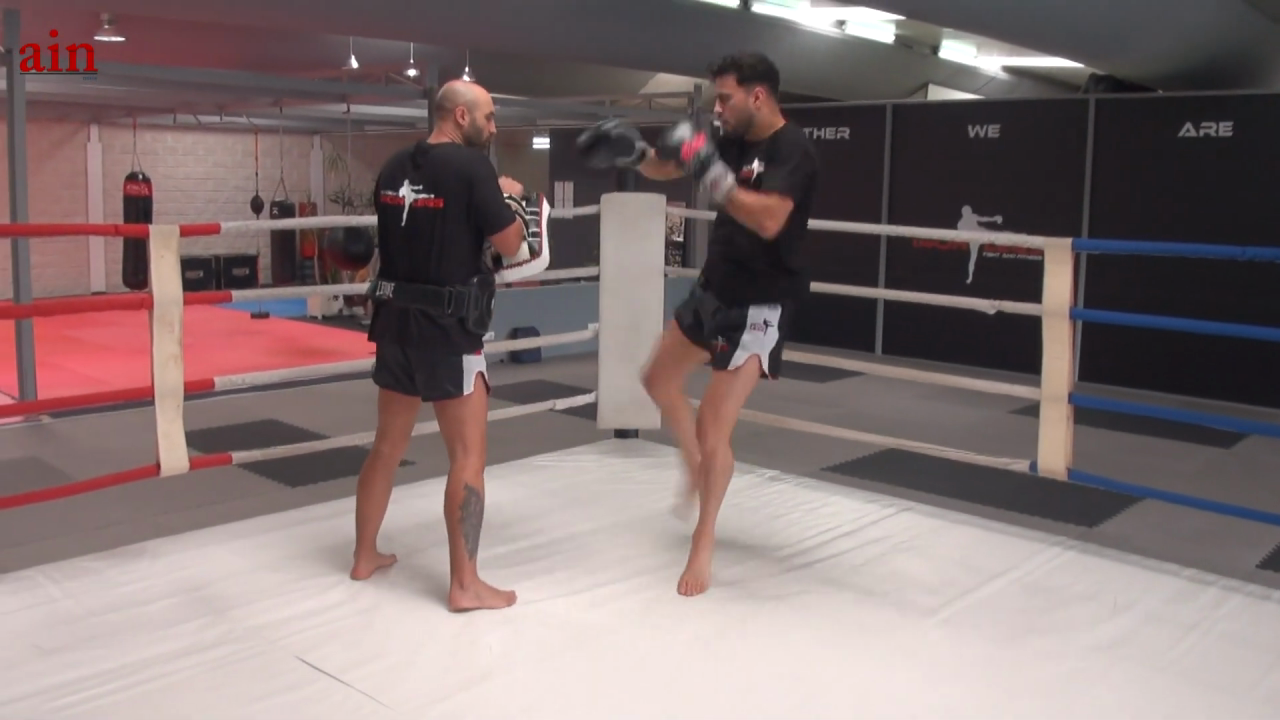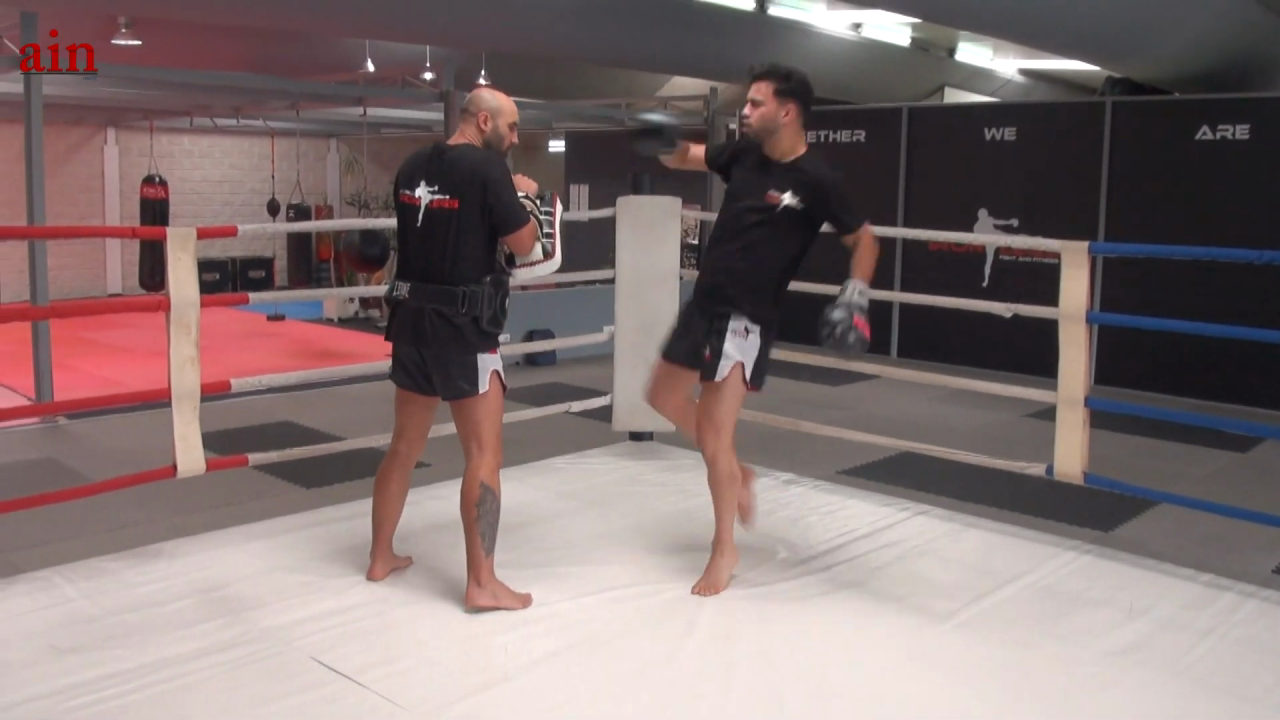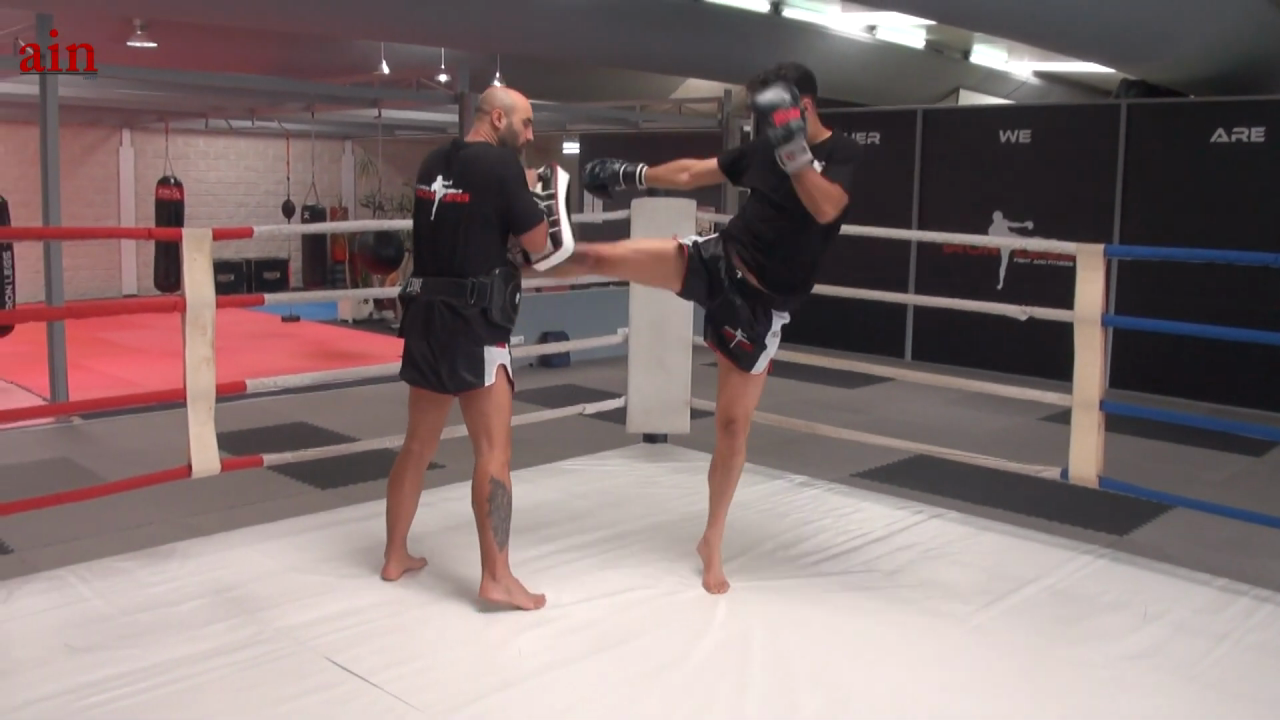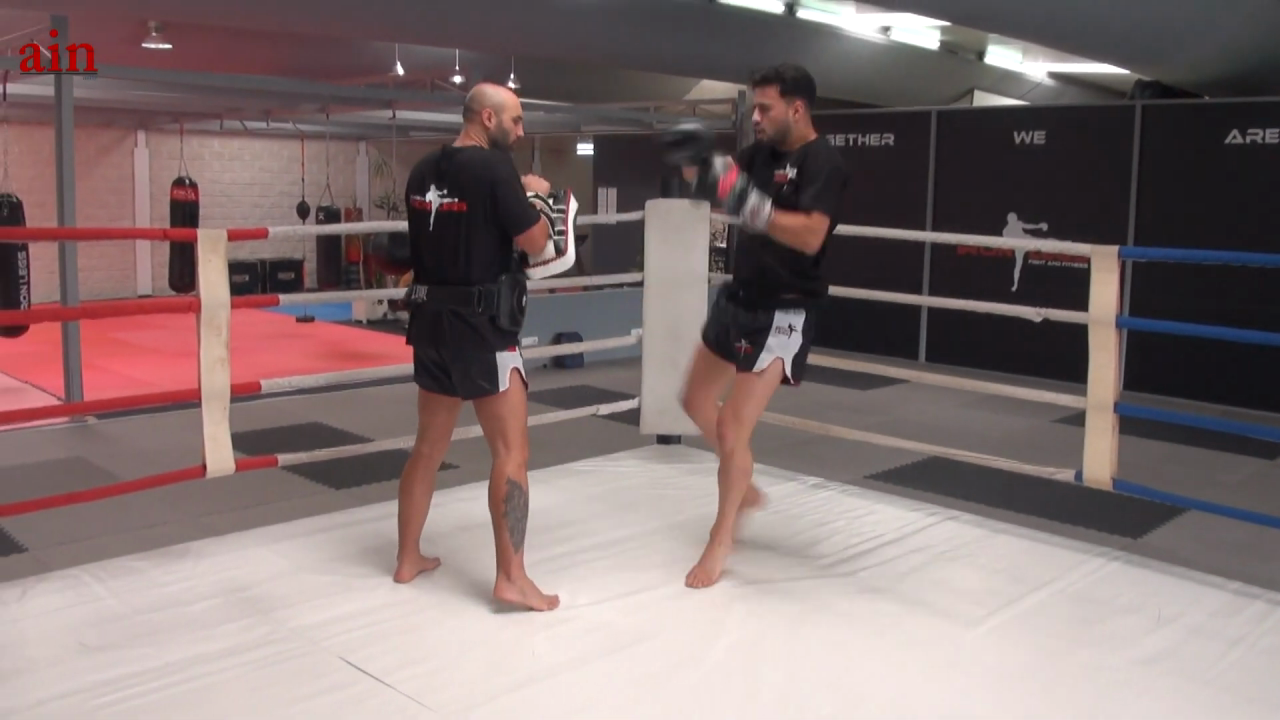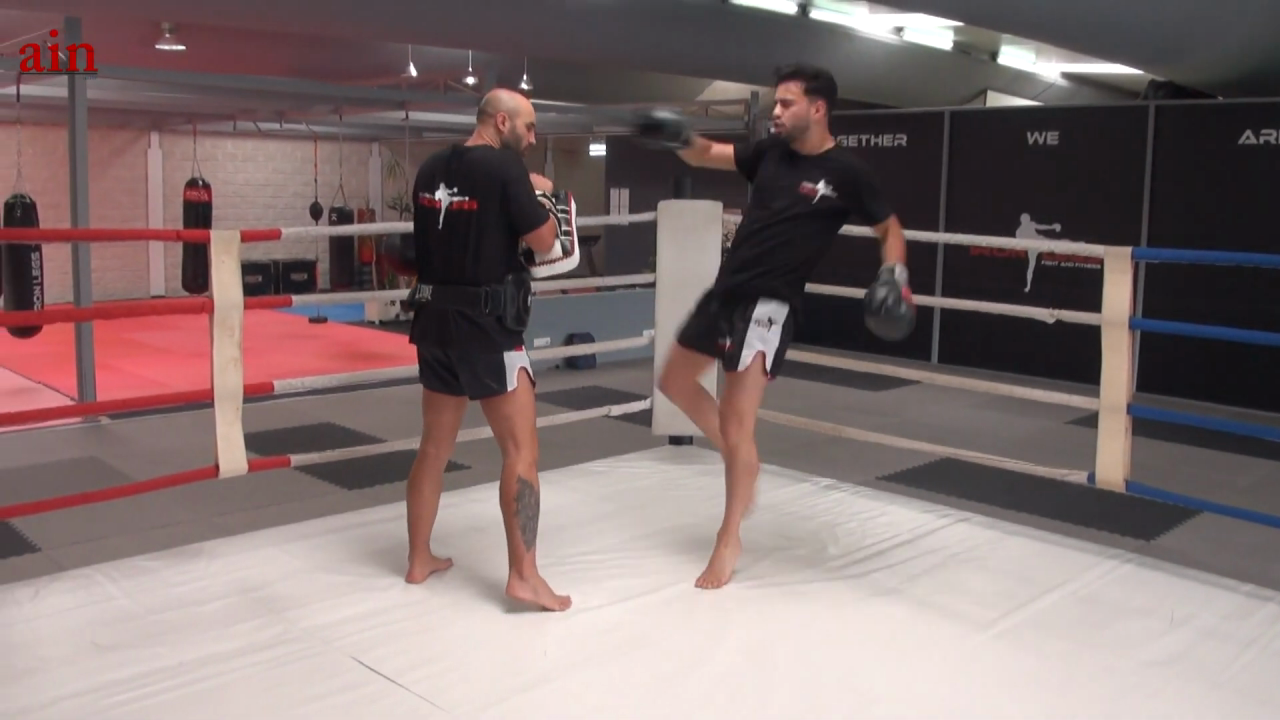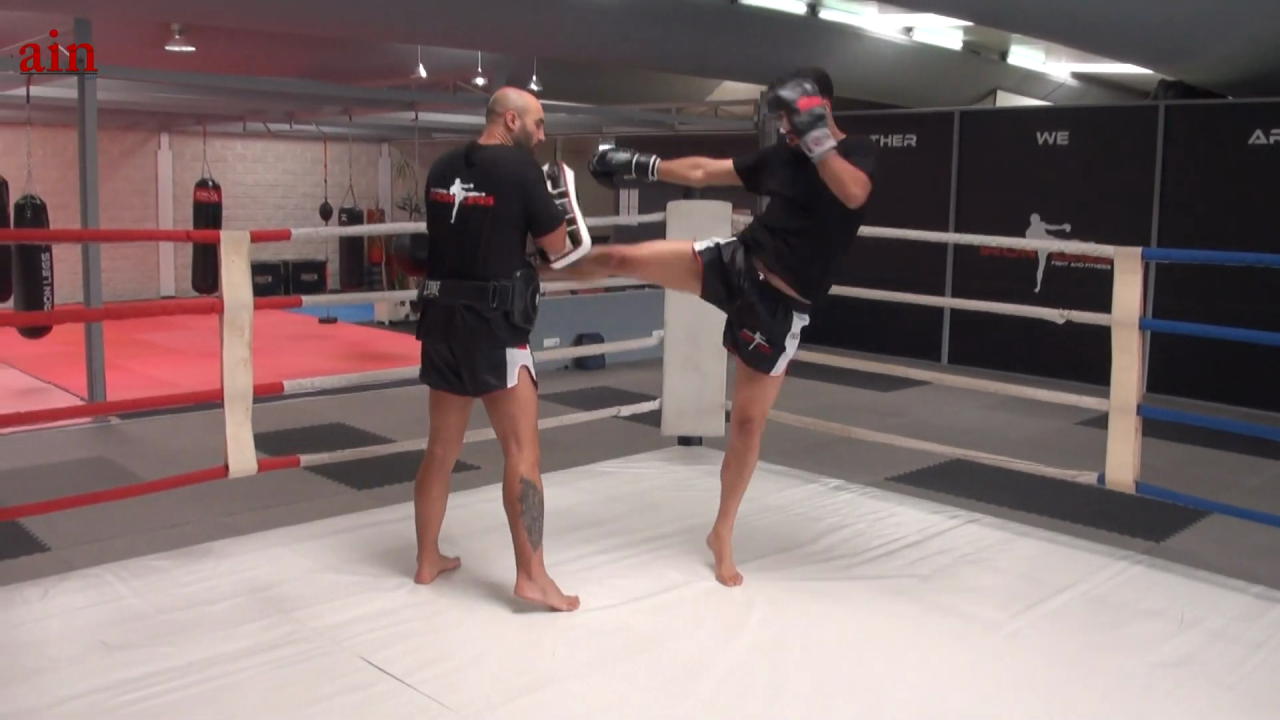
dt=0.2s
person 1, frame 1
left shoulder: (794, 152)
right shoulder: (734, 142)
left elbow: (768, 222)
right elbow: (663, 163)
left wrist: (709, 166)
right wrist: (625, 147)
left hip: (757, 307)
right hip: (717, 288)
left knee: (715, 431)
right knee: (657, 379)
left ankle: (702, 548)
right ankle: (698, 480)
person 1, frame 2
left shoulder: (817, 180)
right shoulder: (746, 151)
left elbow: (864, 244)
right elbow: (687, 156)
left wrist: (852, 301)
right wrist: (660, 141)
left hip: (744, 315)
right hip: (707, 298)
left knee: (714, 439)
right knee: (665, 401)
left ankle: (725, 550)
right ankle: (737, 479)
person 1, frame 3
left shoulder: (842, 155)
right shoulder: (762, 150)
left elbow: (825, 209)
right elbow: (692, 173)
left wrist: (790, 143)
right wrist: (626, 173)
left hip: (764, 303)
right hip: (716, 262)
left knee: (733, 427)
right knee: (606, 257)
left ankle: (713, 541)
person 1, frame 4
left shoulder: (823, 165)
right shoulder: (763, 153)
left elbow: (811, 239)
right elbow: (703, 180)
left wrist: (743, 200)
right wrist: (690, 159)
left hip: (781, 312)
right hip: (740, 295)
left knee: (731, 429)
right knee: (694, 401)
left ankle: (718, 546)
right ankle: (743, 490)
person 1, frame 5
left shoulder: (847, 173)
right shoulder: (773, 149)
left elbow: (889, 229)
right elbow: (708, 154)
left wrist: (893, 279)
right wrist: (675, 132)
left hip: (765, 304)
right hip: (731, 284)
left knee: (736, 424)
right knee: (674, 383)
left ankle: (729, 542)
right ankle: (739, 458)
person 1, frame 6
left shoulder: (855, 154)
right shoulder: (780, 154)
left elbow: (853, 195)
right elbow: (704, 171)
left wrist: (815, 129)
right wrist: (639, 165)
left hip: (782, 307)
right hip: (735, 264)
left knee: (748, 423)
right knee: (623, 258)
left ankle: (722, 534)
right ankle: (553, 269)
person 2, frame 1
left shoulder: (394, 168)
right shoulder: (470, 164)
right elbow: (509, 244)
right wrist: (507, 195)
left hip: (396, 320)
right hip: (448, 327)
left knee: (388, 445)
right knee: (468, 456)
left ankle: (365, 555)
right ankle: (465, 584)
person 2, frame 2
left shoulder: (412, 167)
right shoulder: (485, 166)
right elbow: (523, 244)
right wrist: (523, 196)
left hip: (412, 318)
right hip: (462, 325)
left knee: (405, 444)
right knee: (484, 453)
left ankle: (380, 556)
right ankle: (482, 582)
person 2, frame 3
left shoulder: (435, 163)
right shoulder: (499, 163)
right elbow: (536, 244)
right wrist: (540, 196)
left hip: (423, 314)
right hip: (473, 320)
left knee: (418, 444)
right knee: (494, 448)
left ankle: (395, 556)
right ankle: (496, 578)
person 2, frame 4
left shoulder: (425, 170)
right shoulder: (493, 166)
right elbow: (534, 242)
right wrist: (533, 194)
left hip: (432, 320)
right hip: (482, 325)
left knee: (428, 447)
right knee: (511, 451)
left ankle: (408, 558)
right ankle: (511, 578)
person 2, frame 5
left shoulder: (431, 168)
right shoulder: (503, 167)
right elbow: (543, 243)
right wrist: (541, 197)
left hip: (435, 321)
right hip: (487, 325)
left knee: (434, 446)
right knee: (521, 449)
left ankle: (419, 558)
right ankle: (524, 576)
person 2, frame 6
left shoulder: (444, 166)
right shoulder: (518, 166)
right elbow: (555, 243)
right wrist: (545, 193)
left hip: (440, 317)
right hip: (492, 322)
left knee: (441, 446)
right knee: (522, 449)
left ankle: (428, 560)
right ankle: (532, 577)
